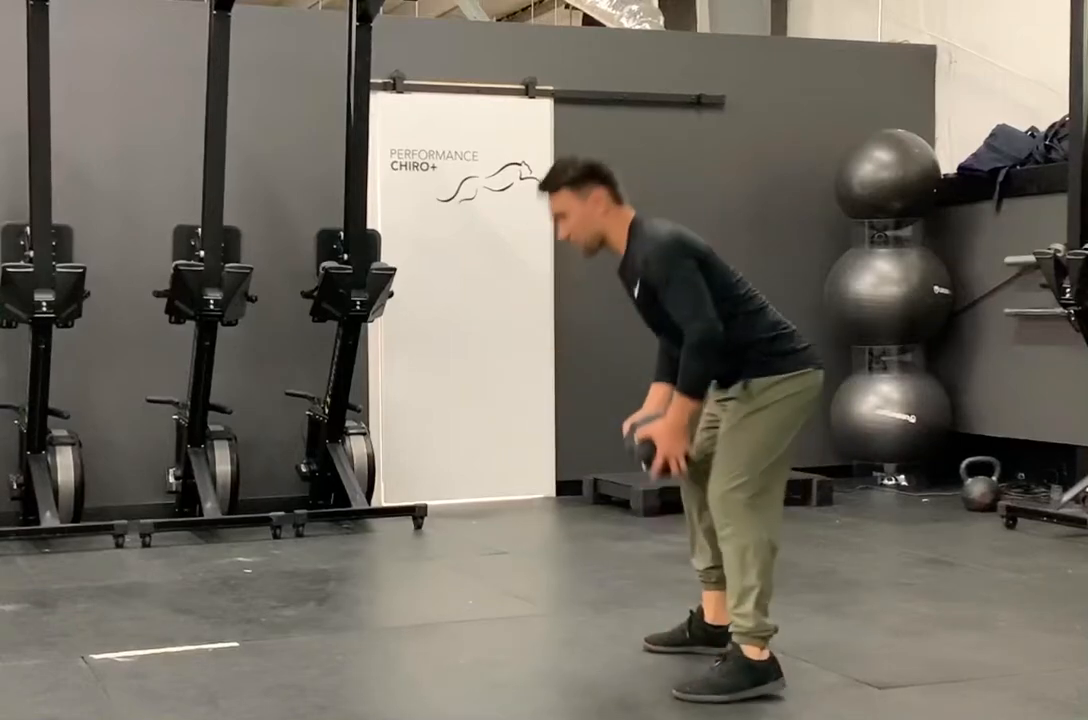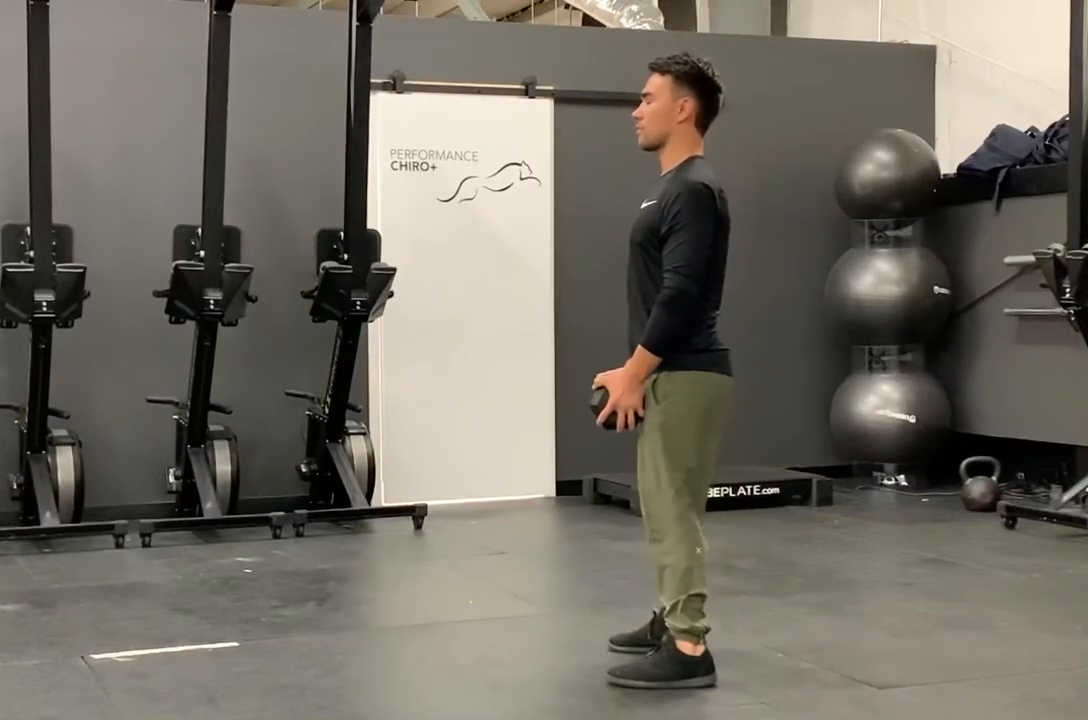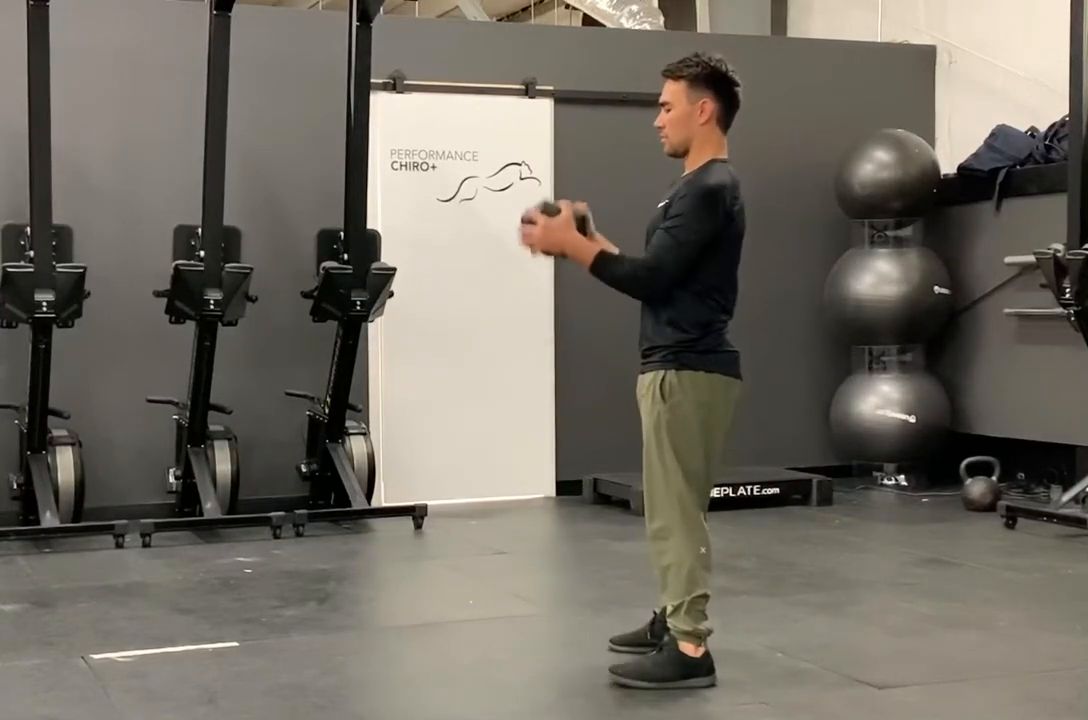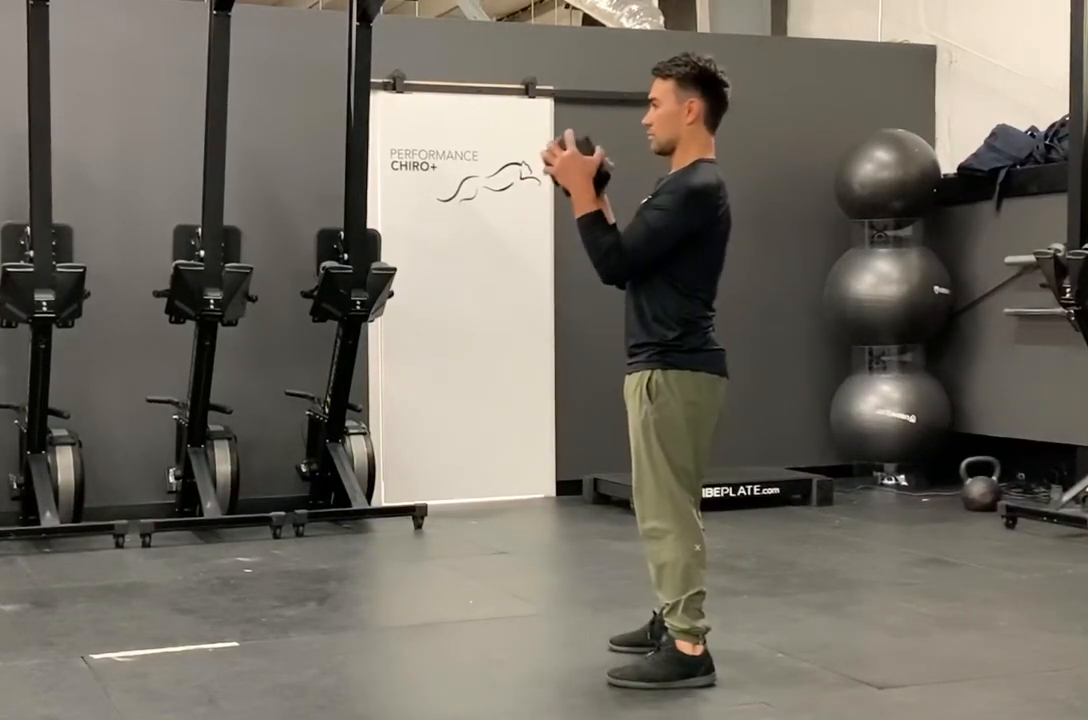
dt=1s
person 1, frame 1
left shoulder: (661, 249)
right shoulder: (636, 262)
left elbow: (705, 336)
right elbow: (675, 341)
left wrist: (676, 424)
right wrist: (657, 408)
left hip: (777, 375)
right hip: (742, 380)
left knee: (736, 497)
right knee: (703, 492)
left ankle: (754, 655)
right ankle: (714, 618)
person 1, frame 2
left shoulder: (693, 189)
right shoulder: (672, 186)
left elbow: (680, 296)
left wrist: (632, 374)
right wrist: (635, 369)
left hip: (684, 374)
right hip: (673, 371)
left knee: (670, 509)
right knee: (665, 505)
left ankle: (688, 650)
right ankle: (673, 620)
person 1, frame 3
left shoulder: (708, 189)
right shoulder: (699, 187)
left elbow: (653, 276)
right elbow: (659, 275)
left wrist: (570, 246)
right wrist: (588, 240)
left hip: (687, 371)
right hip: (677, 367)
left knee: (676, 511)
right knee: (672, 507)
left ankle: (689, 649)
right ankle: (676, 620)
person 1, frame 4
left shoulder: (696, 188)
right shoulder: (683, 184)
left elbow: (617, 266)
right elbow: (632, 257)
left wrist: (580, 191)
right wrist: (589, 193)
left hip: (674, 369)
right hip: (666, 364)
left knee: (668, 510)
right knee: (663, 506)
left ankle: (687, 649)
right ankle: (673, 620)
